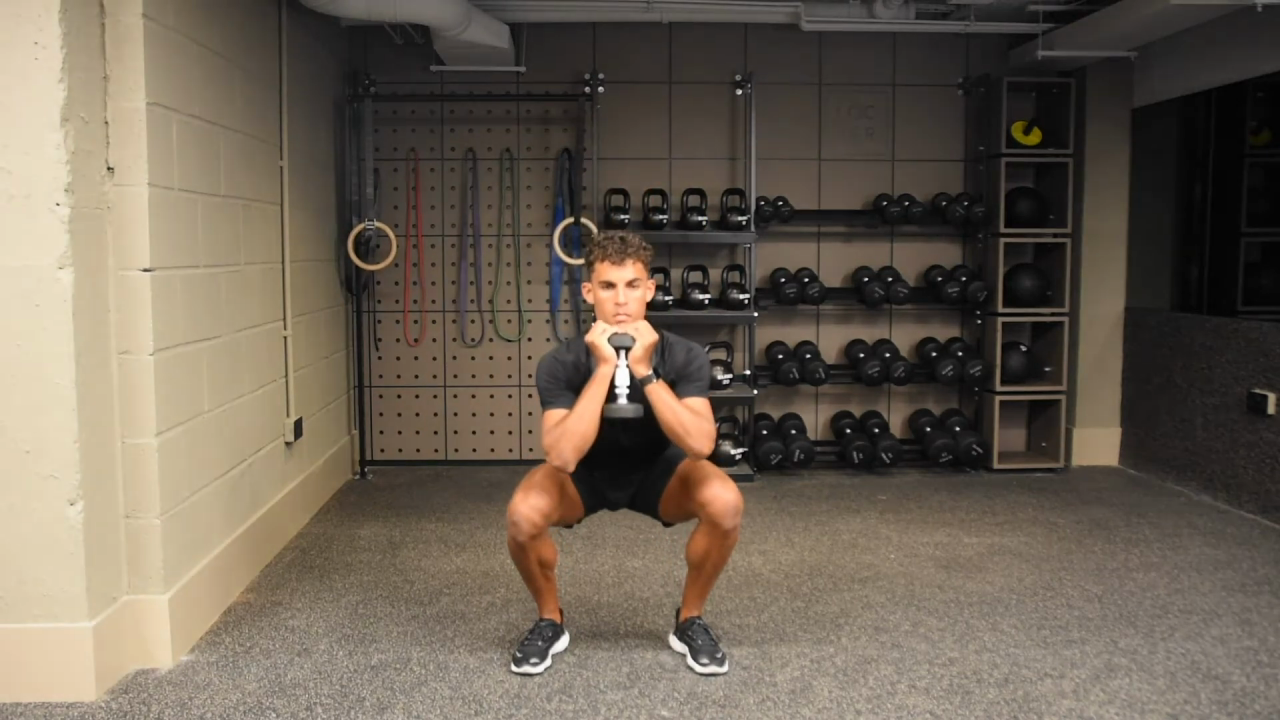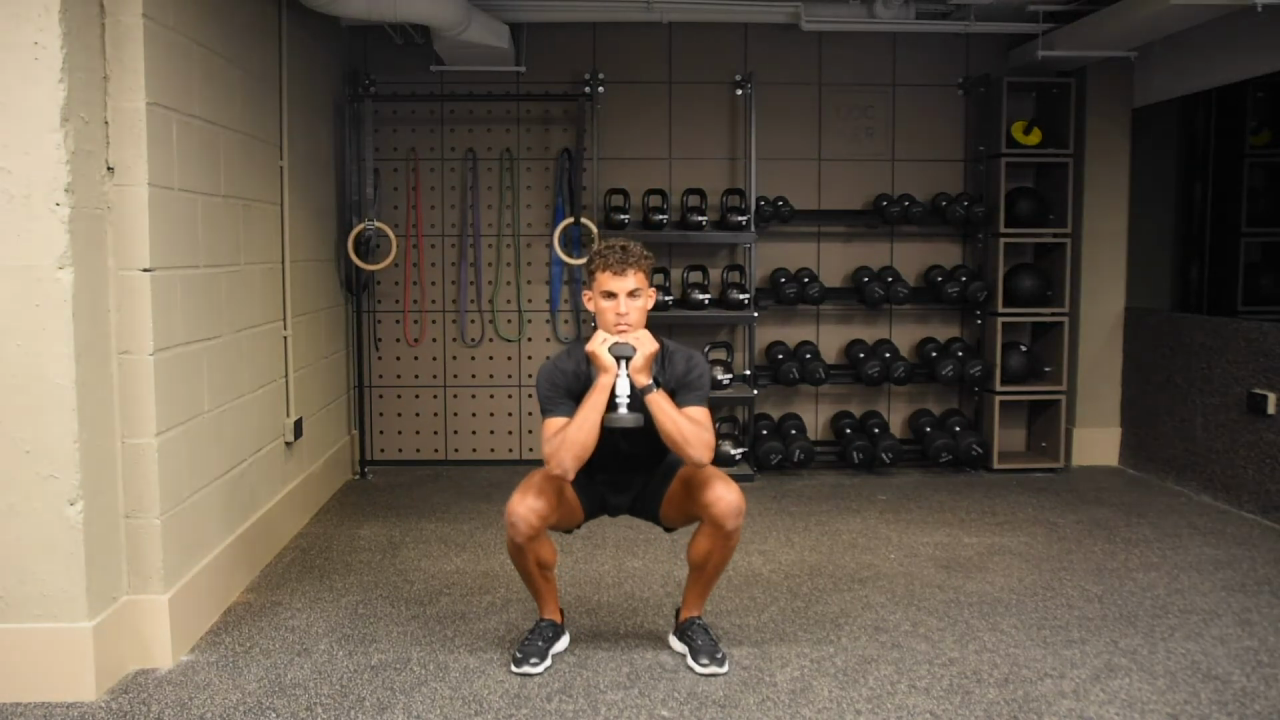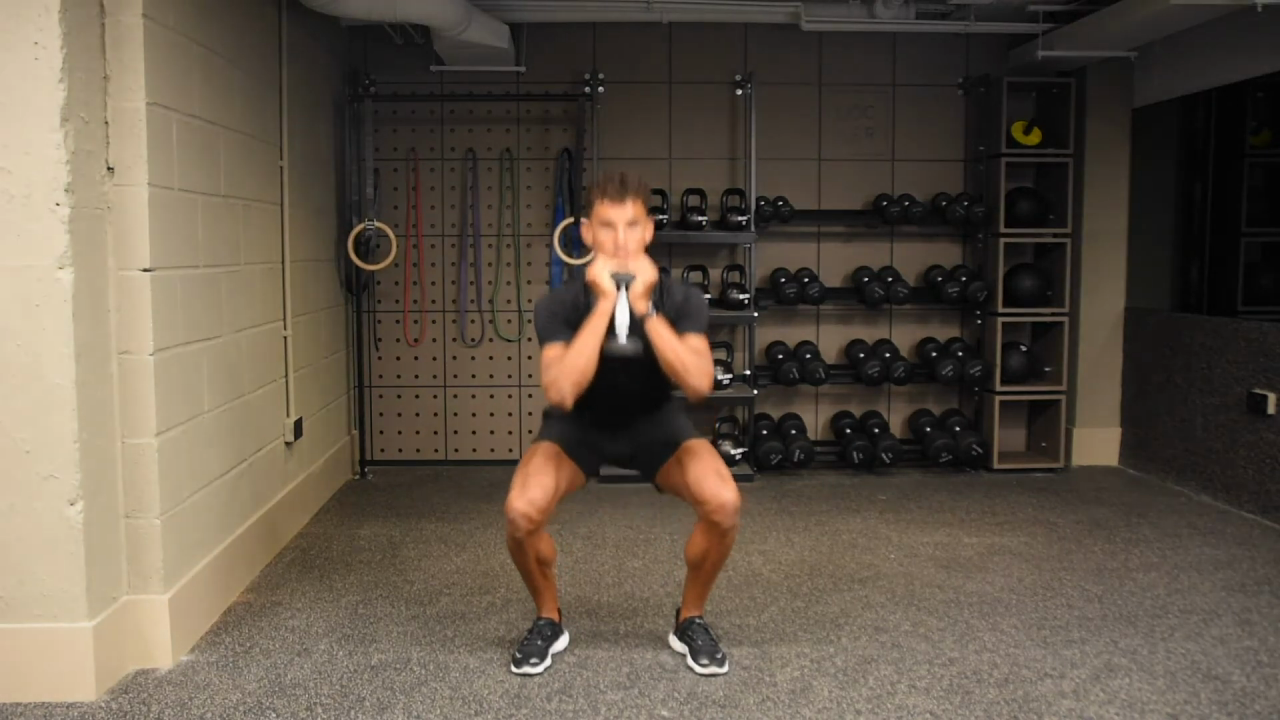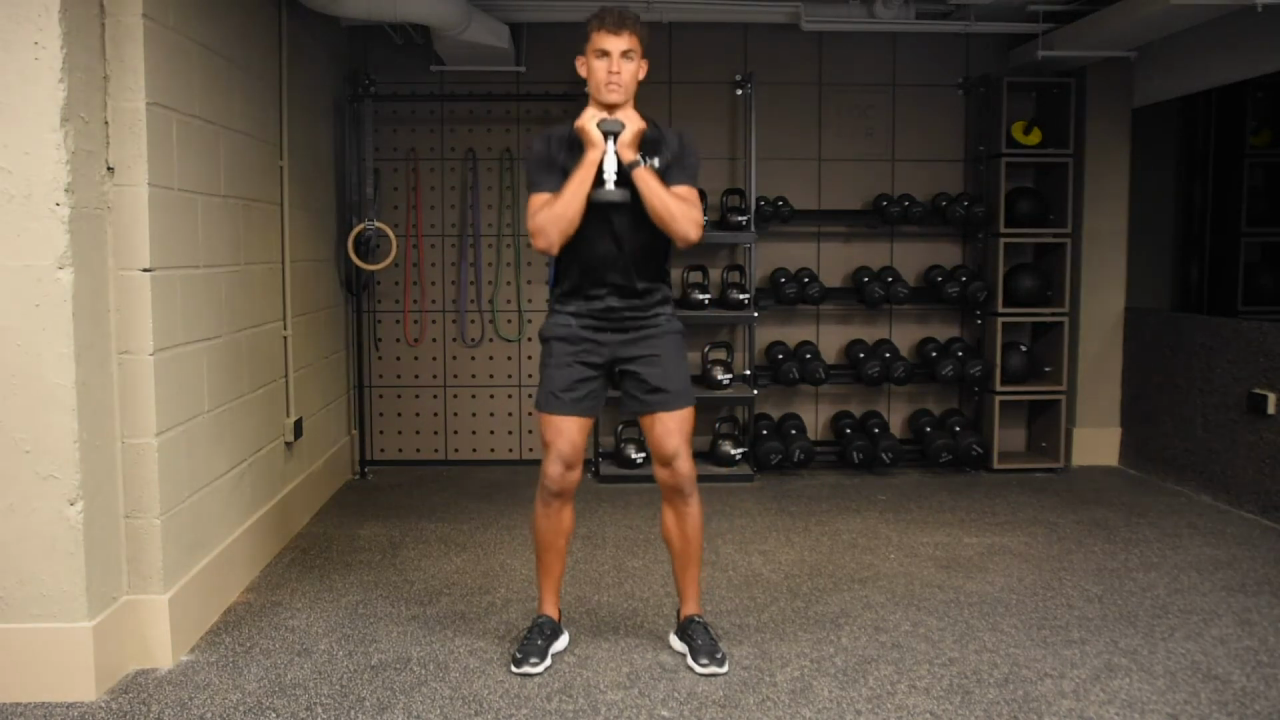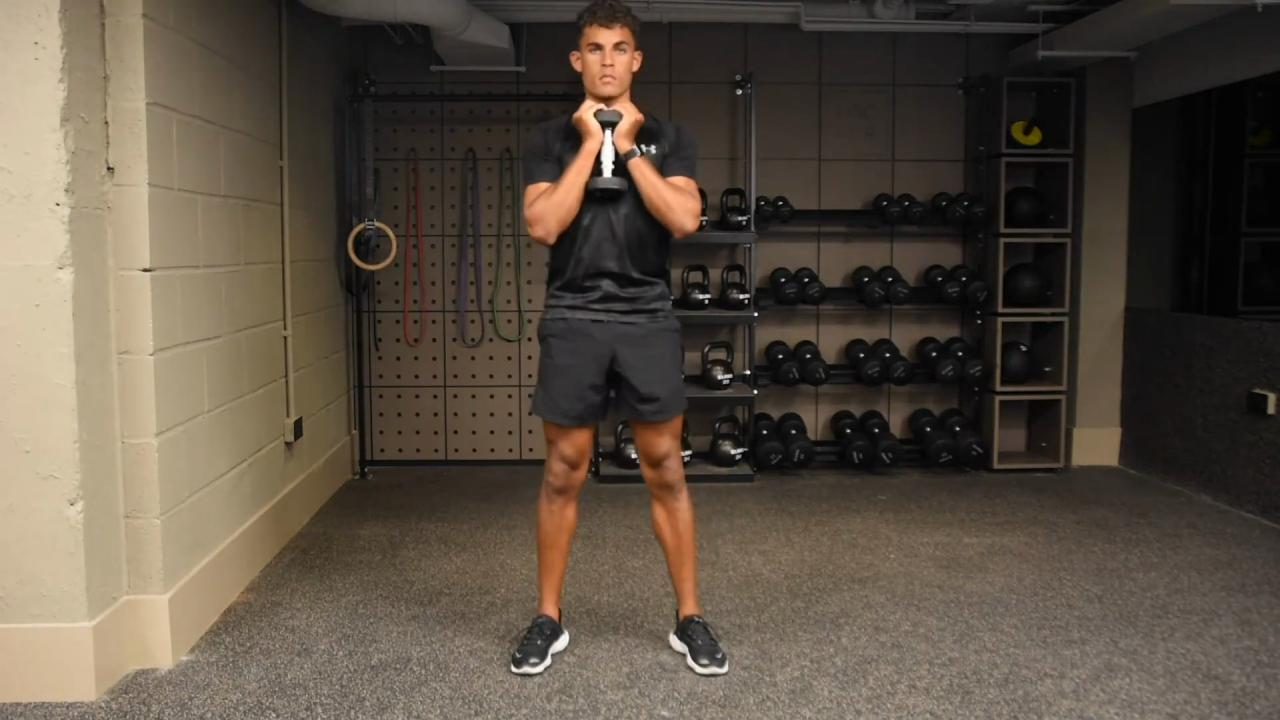
dt=0.5s
person 1, frame 1
left shoulder: (684, 356)
right shoulder: (561, 363)
left elbow: (700, 445)
right elbow: (562, 458)
left wrist: (644, 371)
right wrist: (604, 368)
left hip: (656, 468)
right hip: (586, 472)
left knee: (725, 502)
right knee: (524, 513)
left ankle: (690, 620)
right ankle: (549, 621)
person 1, frame 2
left shoulder: (684, 364)
right shoulder: (562, 370)
left elbow: (700, 455)
right elbow: (561, 467)
left wrist: (645, 381)
right wrist: (604, 378)
left hip: (656, 475)
right hip: (586, 478)
left knee: (727, 504)
right knee: (521, 514)
left ankle: (690, 620)
right ankle: (550, 620)
person 1, frame 3
left shoulder: (680, 299)
right shoulder: (560, 304)
left elbow: (699, 384)
right elbow: (560, 393)
left wrist: (645, 307)
right wrist: (603, 306)
left hip: (655, 420)
right hip: (582, 424)
left knee: (723, 503)
right knee: (522, 510)
left ankle: (690, 620)
right ankle: (548, 620)
person 1, frame 4
left shoulder: (671, 145)
right shoulder: (553, 146)
left elbow: (688, 230)
right elbow: (545, 237)
left wrist: (631, 158)
right wrist: (592, 153)
left hip: (651, 325)
right hip: (574, 326)
left knee: (677, 472)
right knee: (559, 474)
left ankle: (690, 619)
right ankle: (548, 619)
person 1, frame 5
left shoulder: (667, 137)
right shoulder: (550, 138)
left elbow: (685, 219)
right elbow: (542, 225)
left wrist: (628, 149)
right wrist: (590, 145)
left hip: (648, 320)
right hip: (573, 321)
left knee: (665, 472)
right knee: (564, 473)
left ankle: (689, 618)
right ankle: (548, 618)
